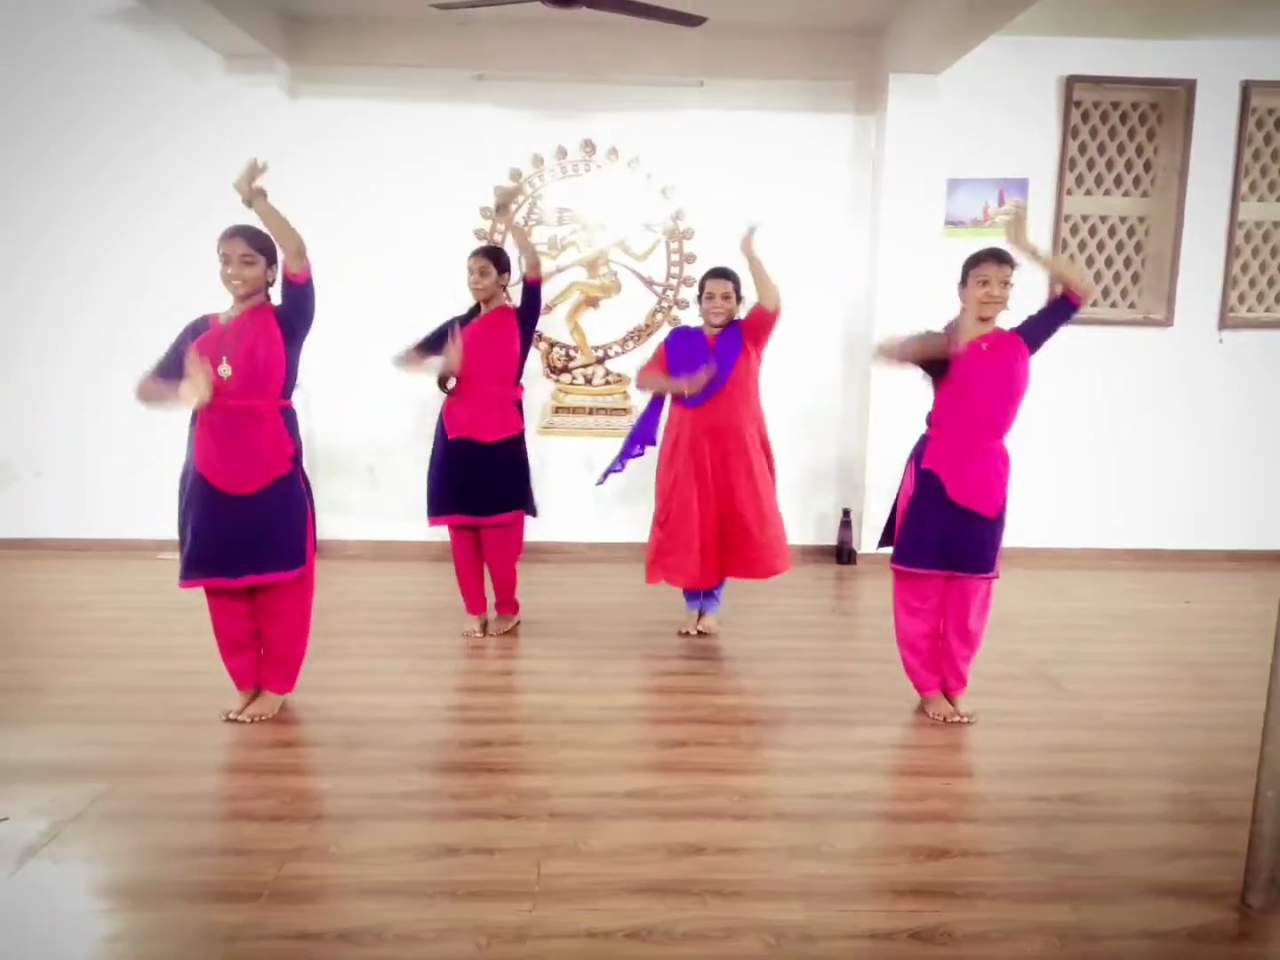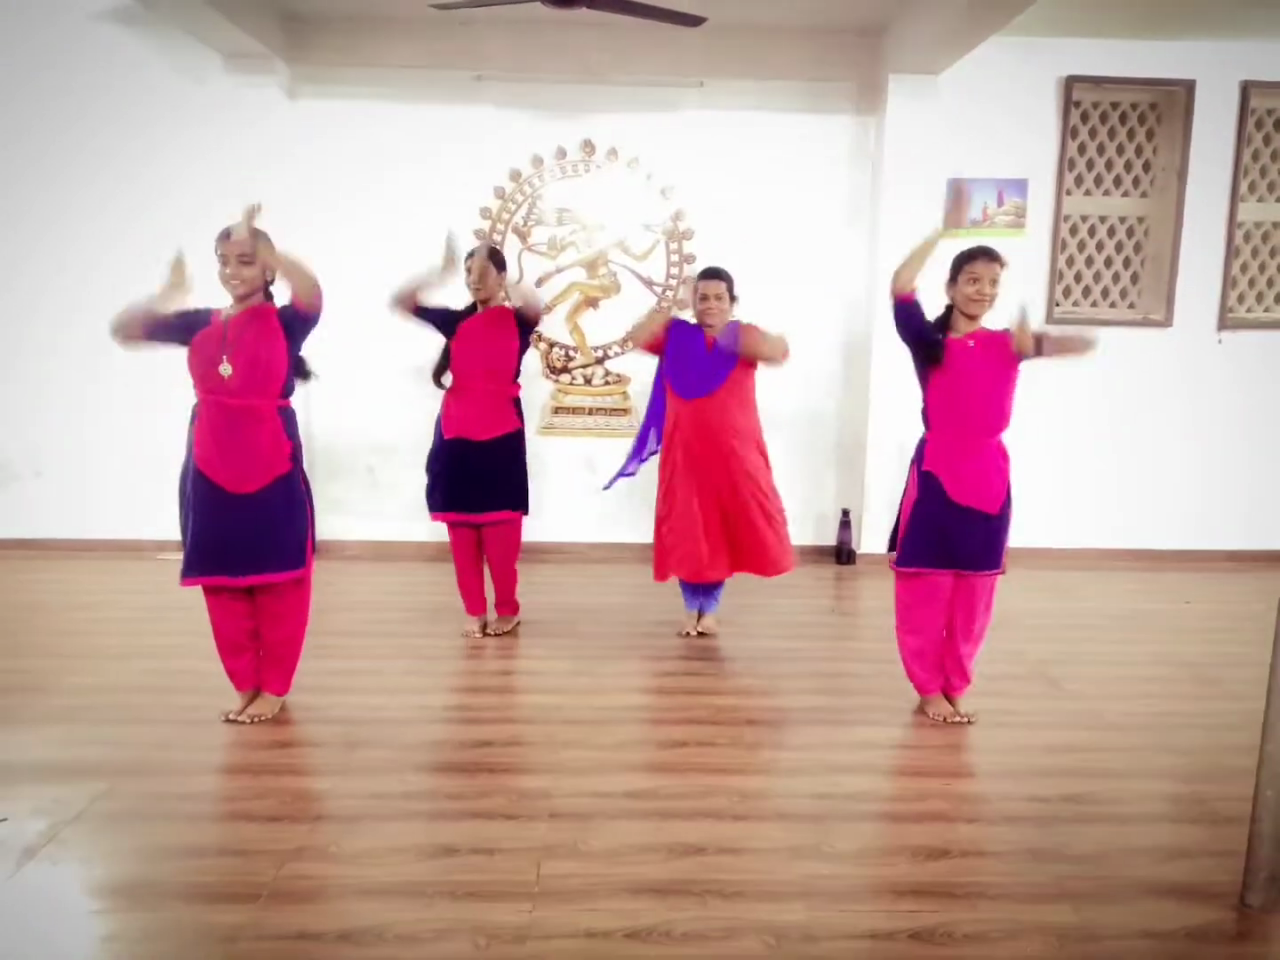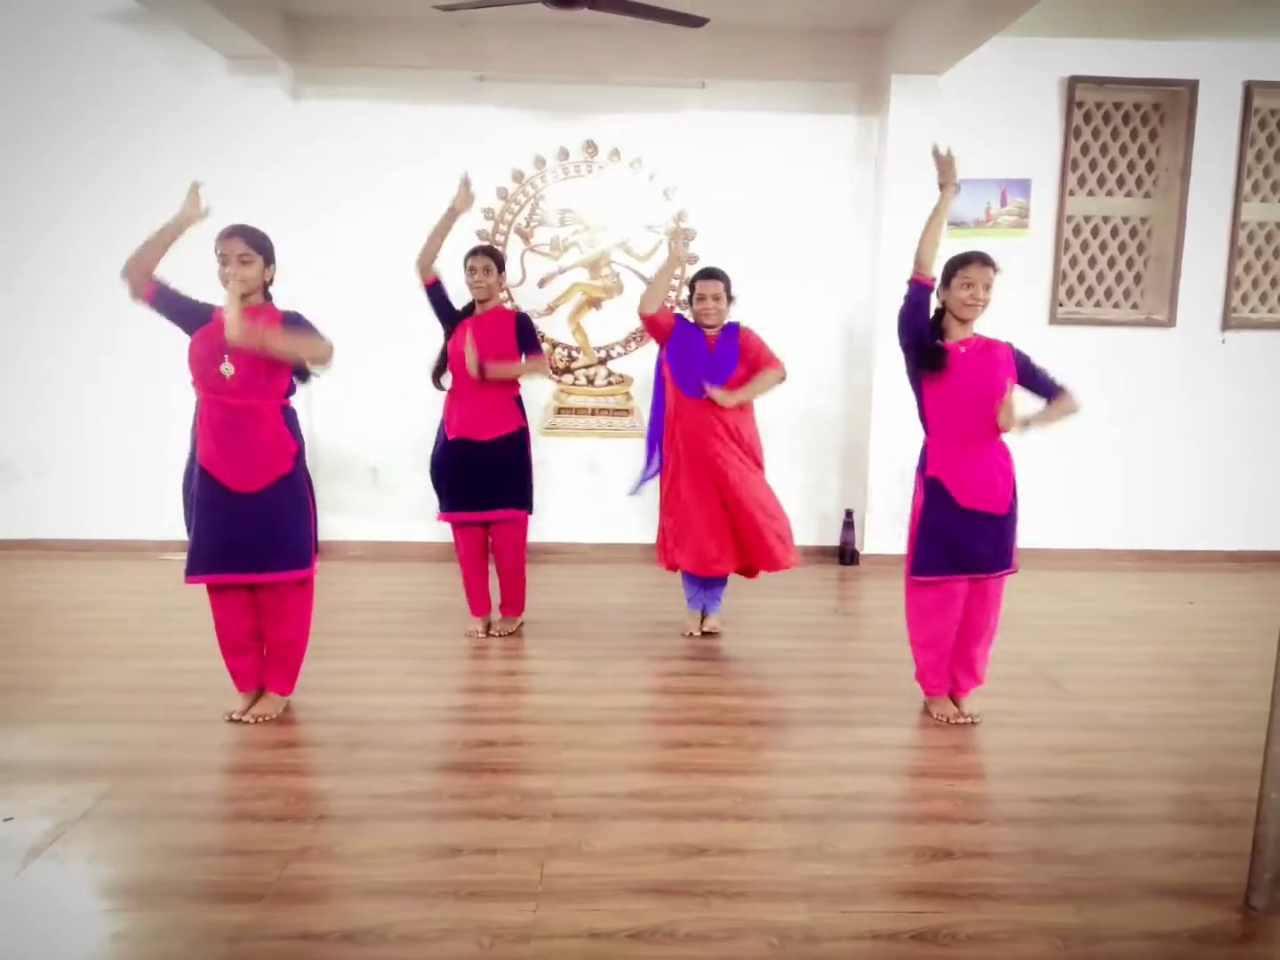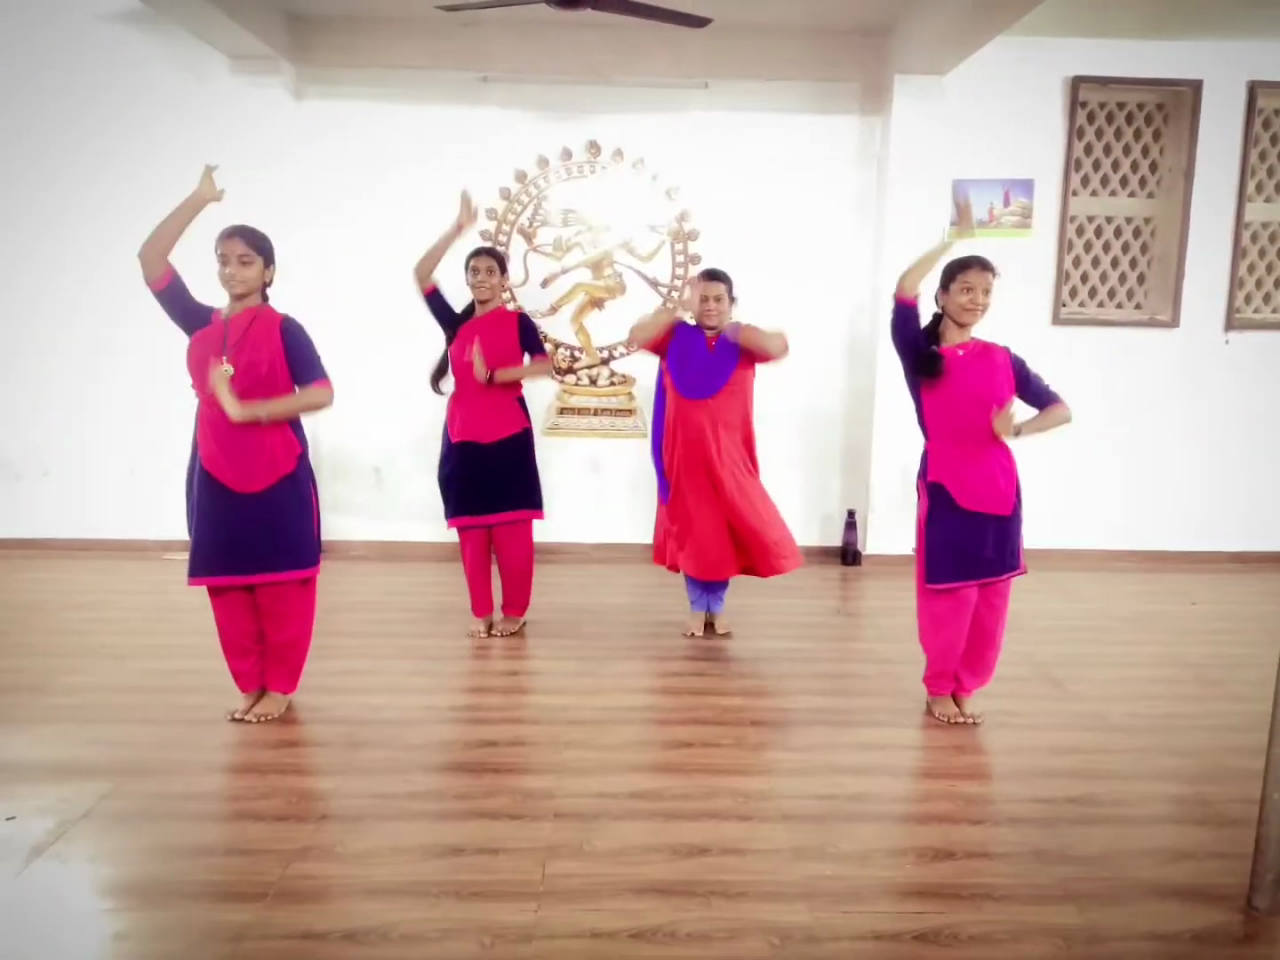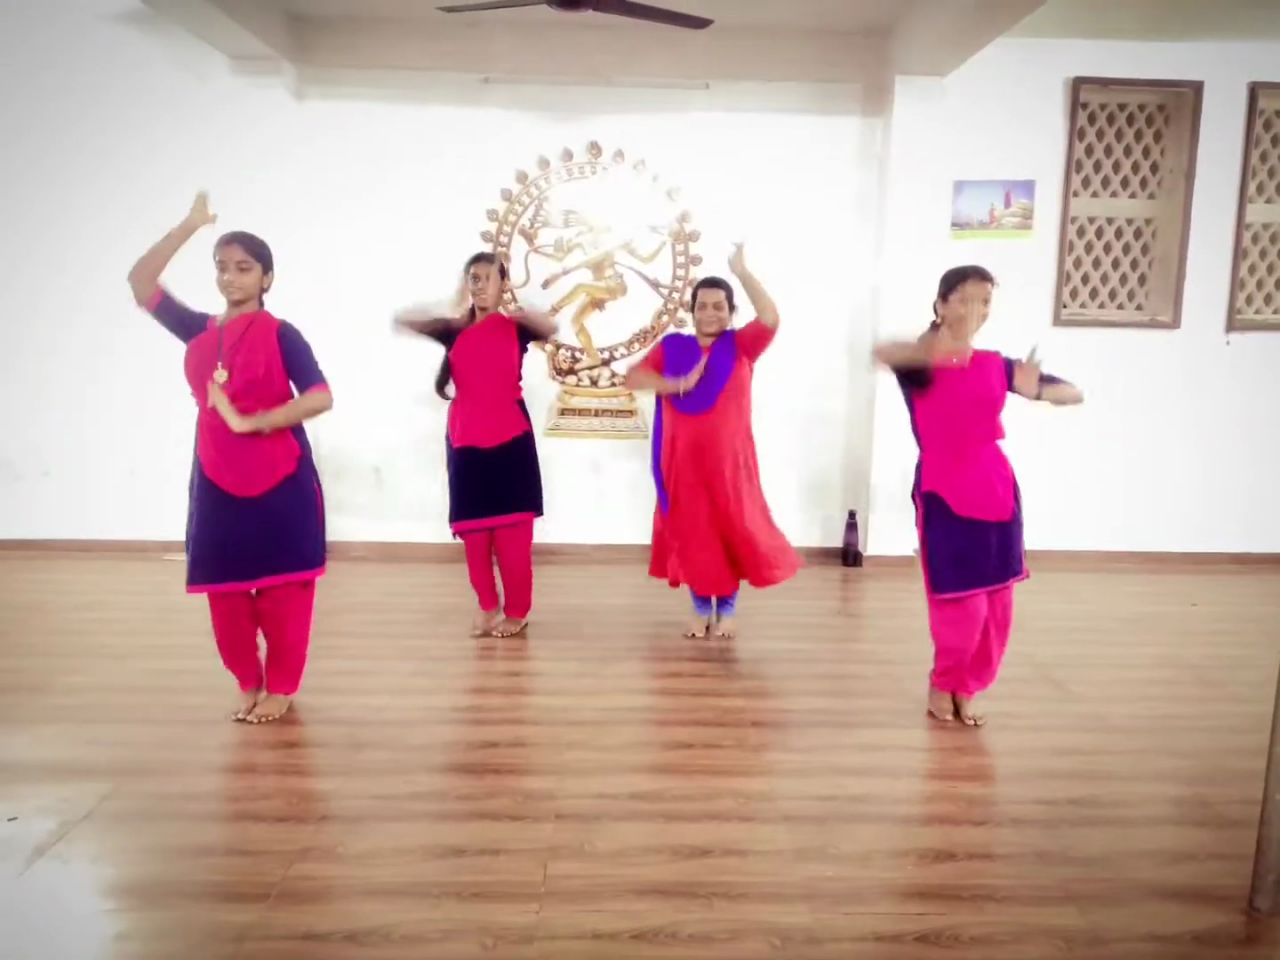
dt=0.1s
person 1, frame 1
left shoulder: (286, 321)
right shoulder: (199, 331)
left elbow: (298, 256)
right elbow: (149, 387)
left wrist: (255, 200)
right wrist: (183, 392)
left hip: (273, 471)
right hip: (211, 474)
left knee: (278, 582)
right knee: (224, 583)
left ankle: (276, 687)
right ankle: (247, 684)
person 1, frame 2
left shoulder: (282, 323)
right shoulder: (199, 326)
left elbow: (312, 295)
right elbow: (123, 330)
left wrist: (260, 245)
right wrist: (166, 303)
left hip: (271, 468)
right hip: (209, 468)
left knee: (276, 581)
right knee: (222, 584)
left ankle: (274, 689)
right ankle: (245, 687)
person 1, frame 3
left shoulder: (284, 324)
right shoulder: (199, 321)
left elbow: (321, 355)
right elbow: (134, 274)
left wrist: (252, 335)
right wrist: (184, 220)
left hip: (274, 468)
right hip: (213, 469)
left knee: (281, 580)
right knee: (227, 581)
left ankle: (278, 688)
right ankle: (248, 686)
person 1, frame 4
left shoulder: (285, 329)
right shoulder: (201, 323)
left elbow: (321, 393)
right elbow: (150, 260)
left wrist: (250, 410)
right wrist: (197, 201)
left hip: (278, 472)
right hip: (216, 473)
left knee: (281, 582)
right knee: (226, 583)
left ankle: (280, 686)
right ankle: (250, 685)
person 1, frame 5
left shoulder: (282, 334)
right shoulder: (197, 329)
left elbow: (320, 398)
right elbow: (140, 282)
left wrist: (249, 421)
right wrist: (191, 226)
left hip: (280, 475)
right hip: (217, 476)
left knee: (281, 584)
right knee: (226, 587)
left ankle: (280, 687)
right ankle: (248, 682)
person 2, frame 1
left shoulder: (1020, 342)
right shoulder: (942, 347)
left elbow: (1080, 291)
right elbow: (888, 350)
left wrist: (1028, 249)
right wrist: (944, 343)
left hip: (987, 477)
right hip: (935, 472)
left knee: (970, 592)
right knee: (922, 589)
left ankle: (954, 687)
right ankle: (929, 689)
person 2, frame 2
left shoulder: (1003, 345)
right shoulder: (927, 341)
left elbow: (1082, 342)
right elbow: (901, 289)
left wrist: (1033, 344)
right wrist: (941, 234)
left hip: (989, 480)
right hip: (936, 475)
left knee: (975, 592)
right knee: (928, 590)
left ankle: (954, 689)
right ankle: (928, 691)
person 2, frame 3
left shoulder: (1005, 355)
right shoulder: (922, 346)
left elbow: (1066, 400)
right elbow: (921, 267)
left wrist: (1023, 422)
right wrist: (946, 196)
left hip: (995, 483)
right hip: (942, 481)
left knee: (983, 592)
right knee: (941, 590)
left ankle: (963, 686)
right ankle: (936, 689)
person 2, frame 4
left shoulder: (1003, 359)
right shoulder: (919, 352)
left elbow: (1060, 409)
right elbow: (904, 291)
left wrist: (1020, 428)
right wrist: (952, 238)
left hip: (998, 484)
right hip: (946, 484)
left knee: (991, 596)
right knee: (950, 595)
left ankle: (964, 686)
right ankle: (938, 688)
person 2, frame 5
left shoulder: (997, 366)
right shoulder: (919, 365)
left elbow: (1073, 393)
right elbow: (884, 352)
left wrist: (1036, 388)
right wrist: (937, 350)
left hip: (996, 492)
right hip: (941, 493)
left knee: (995, 605)
right knee: (962, 607)
left ankle: (967, 689)
right ankle: (941, 686)
person 3, frame 1
left shoulder: (520, 319)
right shoulder: (456, 326)
left elbow: (534, 267)
right elbow: (405, 358)
left wrist: (506, 216)
right wrist: (441, 363)
left hip: (502, 435)
right hip: (457, 435)
left knee: (500, 527)
right knee: (462, 526)
left ankle: (507, 609)
right ankle: (474, 611)
person 3, frame 2
left shoulder: (511, 322)
right shoulder: (456, 321)
left elbow: (535, 310)
right elbow: (401, 302)
right wrist: (441, 274)
left hip: (500, 431)
right hip: (455, 432)
left knee: (500, 522)
right knee: (460, 525)
left ankle: (507, 611)
right ankle: (474, 613)
person 3, frame 3
left shoulder: (517, 322)
right shoulder: (454, 319)
left elbow: (539, 366)
right elbow: (425, 267)
left wrist: (485, 369)
right wrist: (454, 212)
left hip: (504, 433)
right hip: (459, 435)
left knee: (506, 523)
right knee: (466, 523)
left ankle: (512, 610)
right ankle: (479, 612)
person 3, frame 4
left shoulder: (518, 322)
right shoulder: (455, 321)
left elbow: (545, 366)
right elbow: (422, 274)
left wrist: (492, 374)
right wrist: (457, 229)
left hip: (508, 434)
right hip: (463, 434)
left knee: (511, 523)
right knee: (470, 523)
left ankle: (514, 607)
right ankle: (481, 612)
person 3, frame 5
left shoulder: (515, 328)
right shoulder: (452, 332)
left elbow: (549, 328)
right elbow: (403, 321)
left wrist: (510, 307)
right wrist: (450, 317)
left hip: (509, 437)
right hip: (465, 439)
left knee: (510, 529)
right knee: (473, 529)
left ankle: (517, 611)
right ankle: (488, 606)
person 4, frame 1
left shoulder: (748, 336)
right shoulder: (679, 339)
left elbow: (772, 305)
right elbow: (646, 378)
left wrist: (750, 255)
right wrist: (682, 384)
left hip: (737, 451)
right hip: (687, 450)
left knee: (729, 526)
right knee: (686, 526)
left ankle: (711, 607)
right ankle: (692, 606)
person 4, frame 2
left shoulder: (741, 339)
right shoulder: (677, 337)
left elbow: (779, 351)
right elbow: (643, 337)
left wrist: (739, 335)
right wrist: (665, 311)
left hip: (732, 452)
right hip: (684, 450)
left knee: (726, 530)
right knee: (687, 532)
left ankle: (710, 609)
right ankle: (691, 610)
person 4, frame 3
left shoulder: (742, 339)
right shoulder: (673, 332)
left elbow: (776, 371)
right elbow: (647, 309)
left wrist: (735, 397)
right wrist: (673, 261)
left hip: (733, 450)
right hip: (685, 448)
left knee: (732, 522)
right knee: (691, 525)
left ankle: (713, 606)
right ankle: (694, 608)
person 4, frame 4
left shoulder: (743, 344)
right shoulder: (677, 337)
left elbow: (778, 347)
right elbow: (638, 337)
left wrist: (735, 327)
right wrist: (678, 309)
left hip: (731, 451)
right hip: (686, 452)
left knee: (732, 526)
right knee: (692, 528)
left ankle: (718, 608)
right ankle: (697, 609)
person 4, frame 5
left shoulder: (742, 346)
right shoulder: (671, 347)
left elbow: (770, 318)
right elbow: (635, 378)
left wrist: (741, 271)
right wrist: (679, 384)
left hip: (730, 457)
right hip: (684, 459)
left knee: (733, 530)
right knee: (691, 531)
left ankle: (726, 610)
right ankle: (701, 609)
